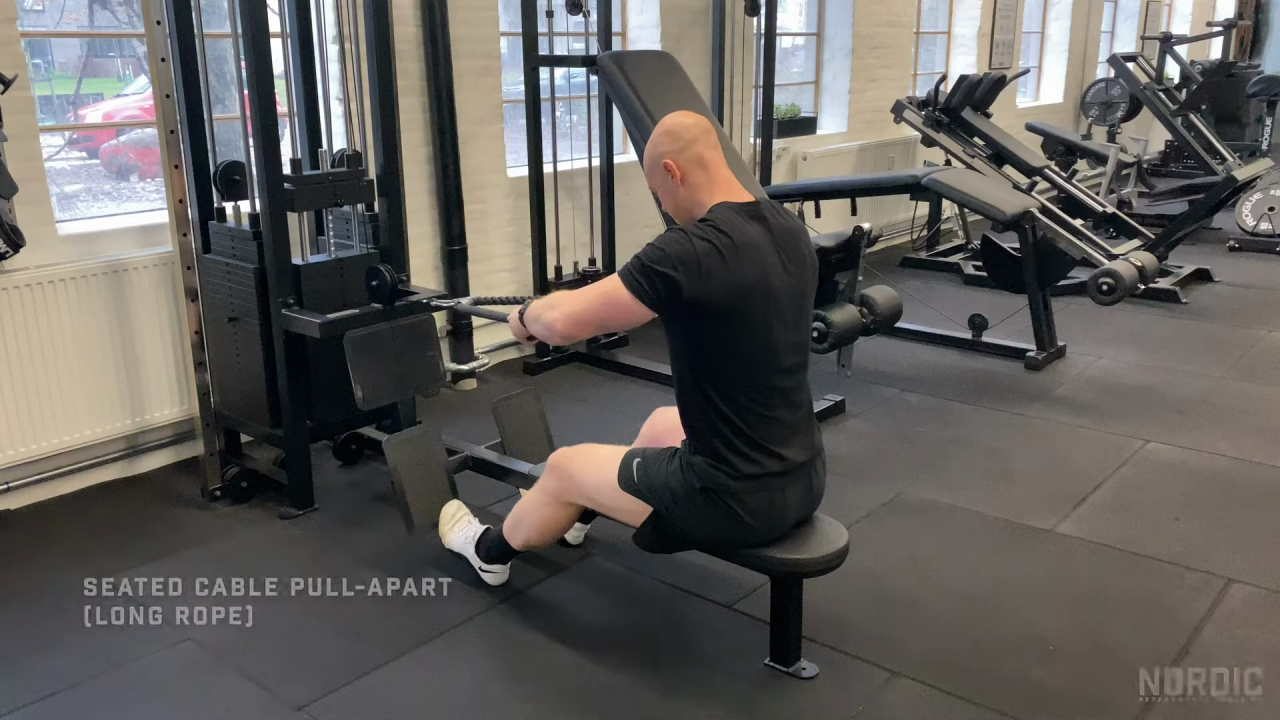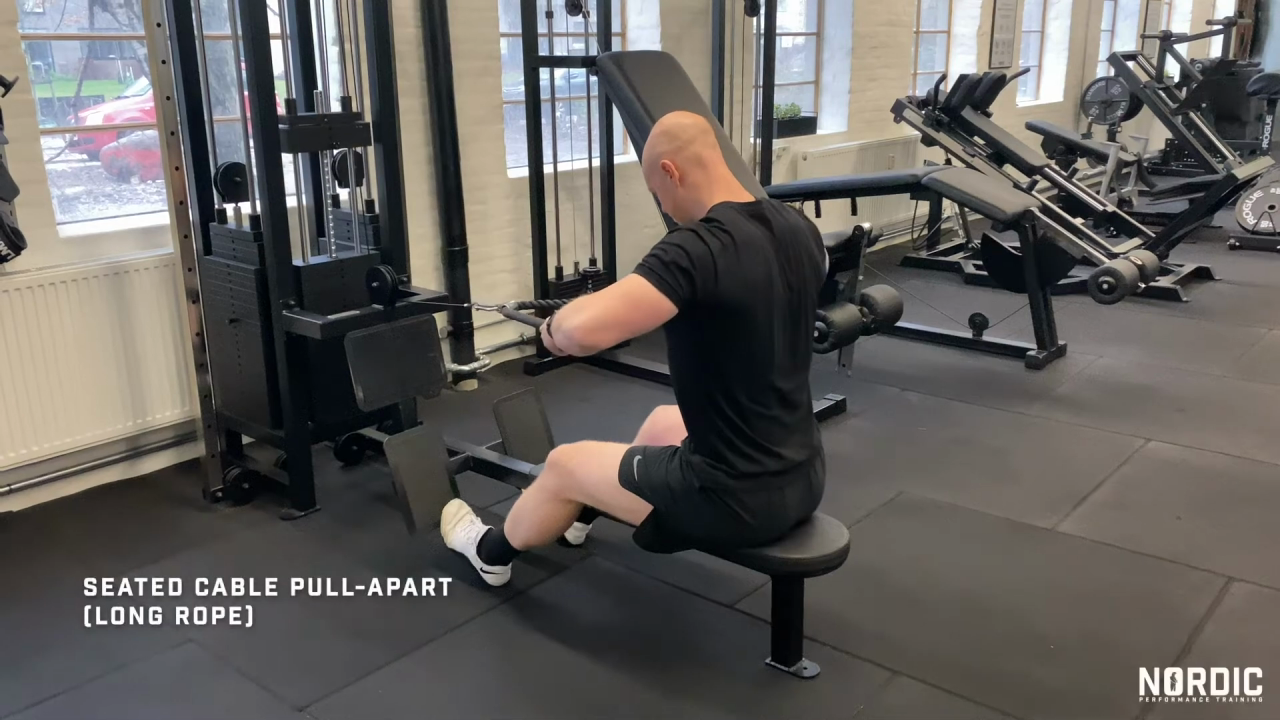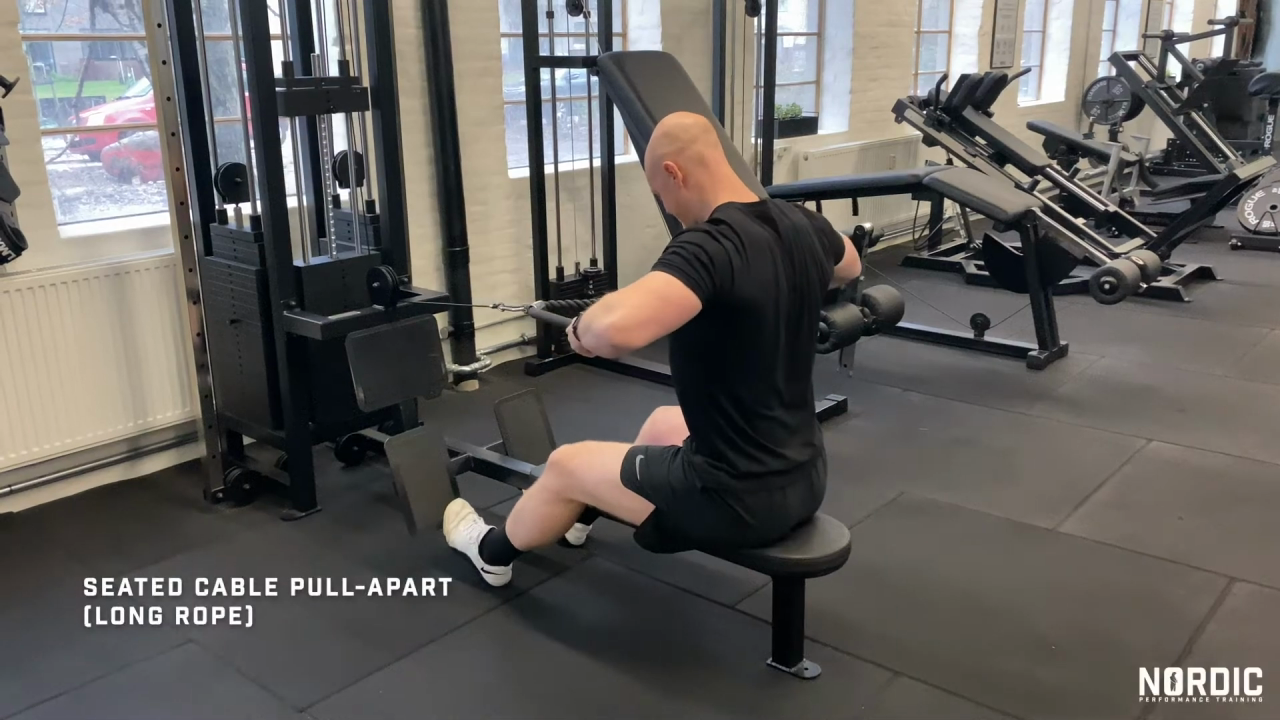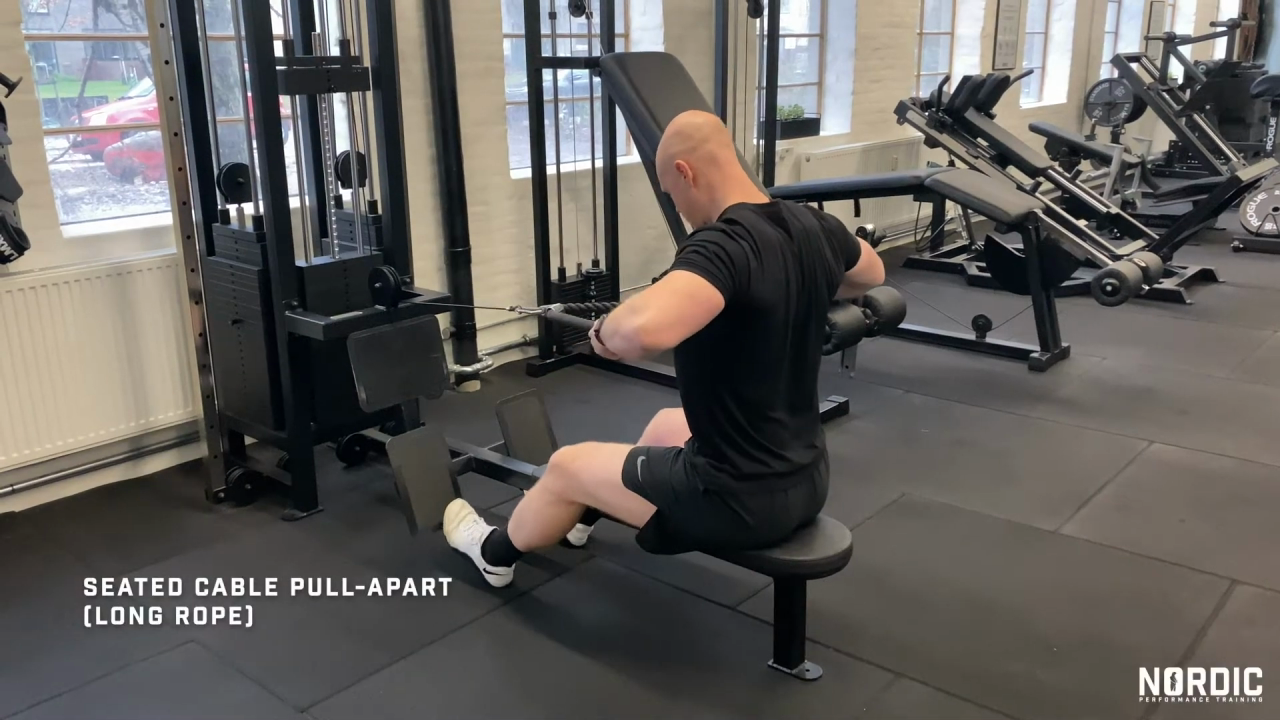
dt=0.5s
person 1, frame 1
left shoulder: (691, 251)
right shoulder: (787, 228)
left elbow: (564, 320)
left wrist: (525, 316)
left hip: (736, 498)
right hip: (803, 479)
left knee: (564, 468)
right knee: (664, 424)
left ankle: (490, 552)
right ankle: (578, 515)
person 1, frame 2
left shoulder: (698, 249)
right shoulder: (796, 227)
left elbow: (583, 330)
left wrist: (554, 328)
left hip: (735, 497)
right hip: (803, 479)
left knee: (565, 464)
right knee: (662, 422)
left ankle: (492, 552)
right ankle: (579, 516)
person 1, frame 3
left shoulder: (709, 248)
right shoulder: (804, 227)
left elbow: (615, 328)
right elbow: (850, 267)
left wrist: (581, 328)
left hip: (738, 498)
right hip: (805, 479)
left knee: (566, 465)
right knee: (665, 423)
left ankle: (493, 552)
right ankle: (582, 514)
person 1, frame 4
left shoulder: (723, 245)
right shoulder: (816, 228)
left elbow: (646, 328)
right elbow: (872, 274)
left wrist: (605, 331)
left hip: (739, 499)
right hip: (807, 480)
left knee: (567, 466)
right knee: (667, 424)
left ankle: (494, 552)
right ankle: (582, 517)
